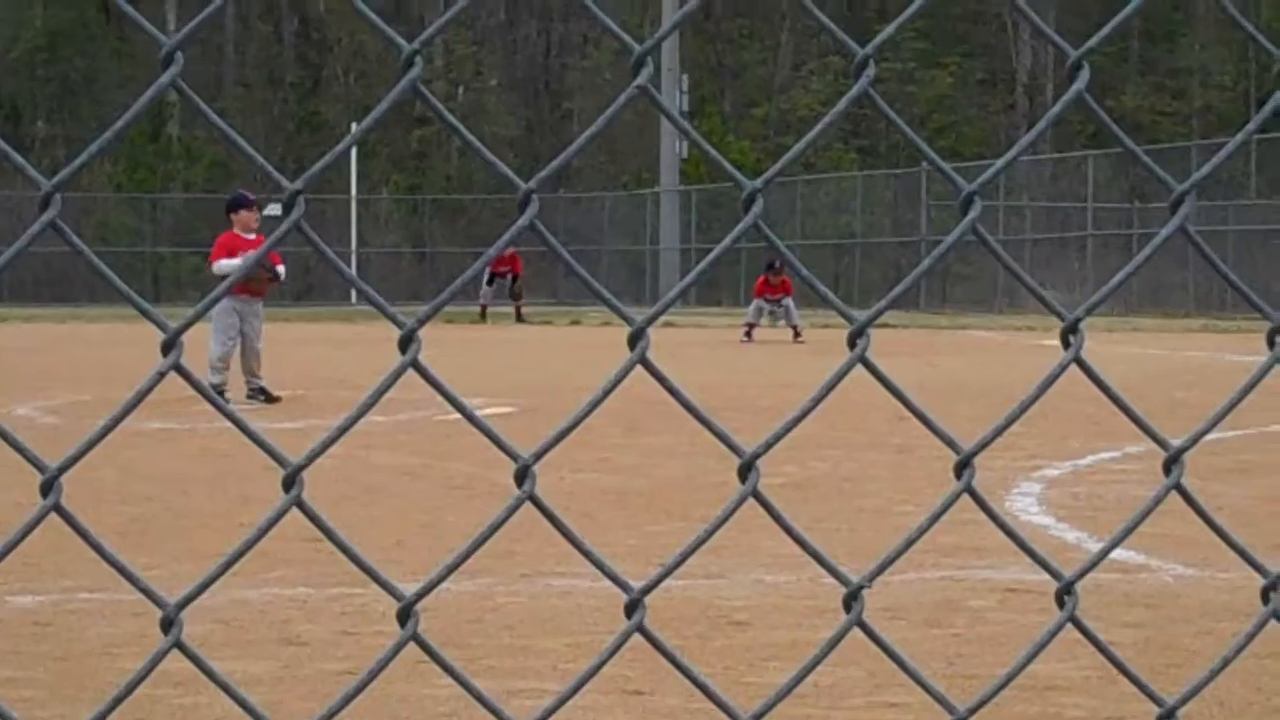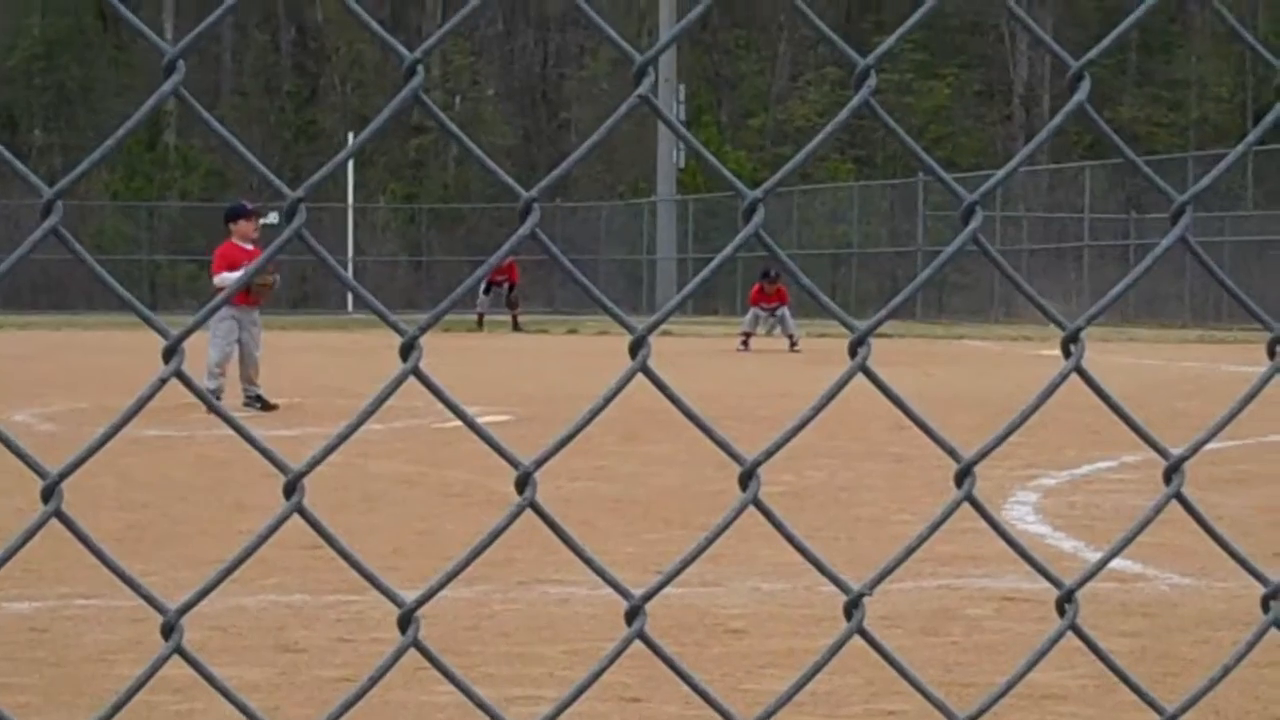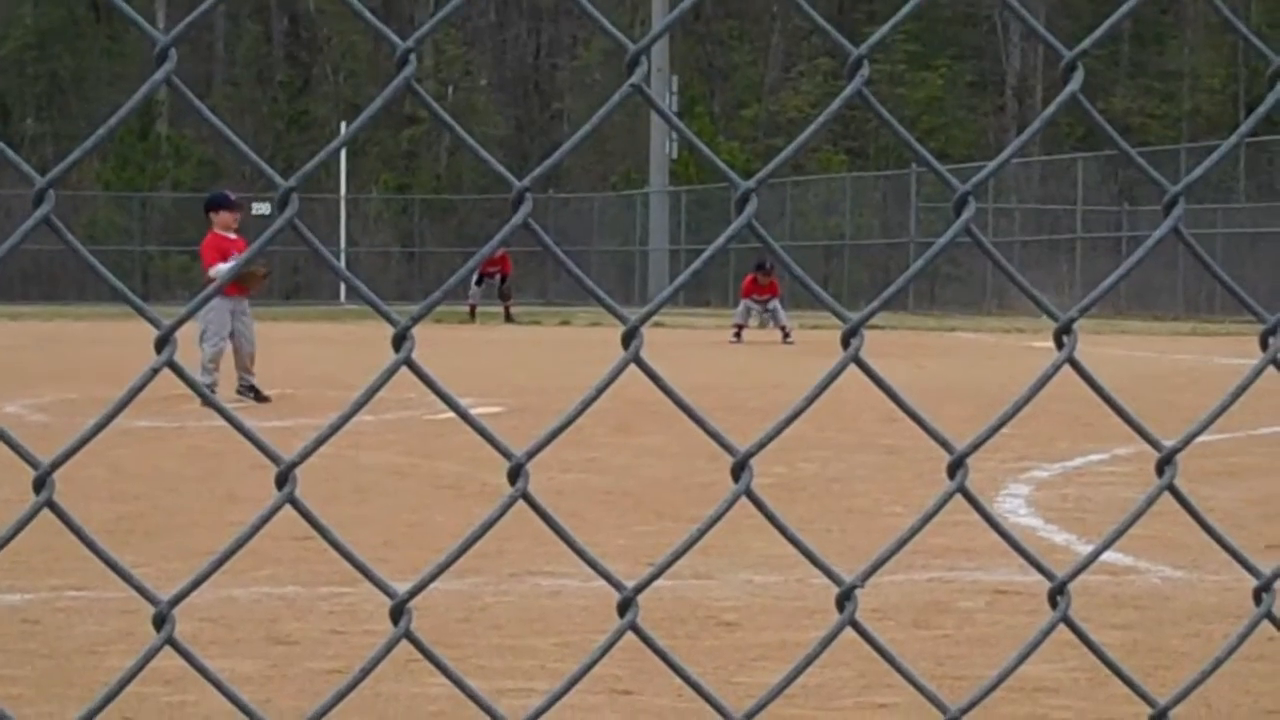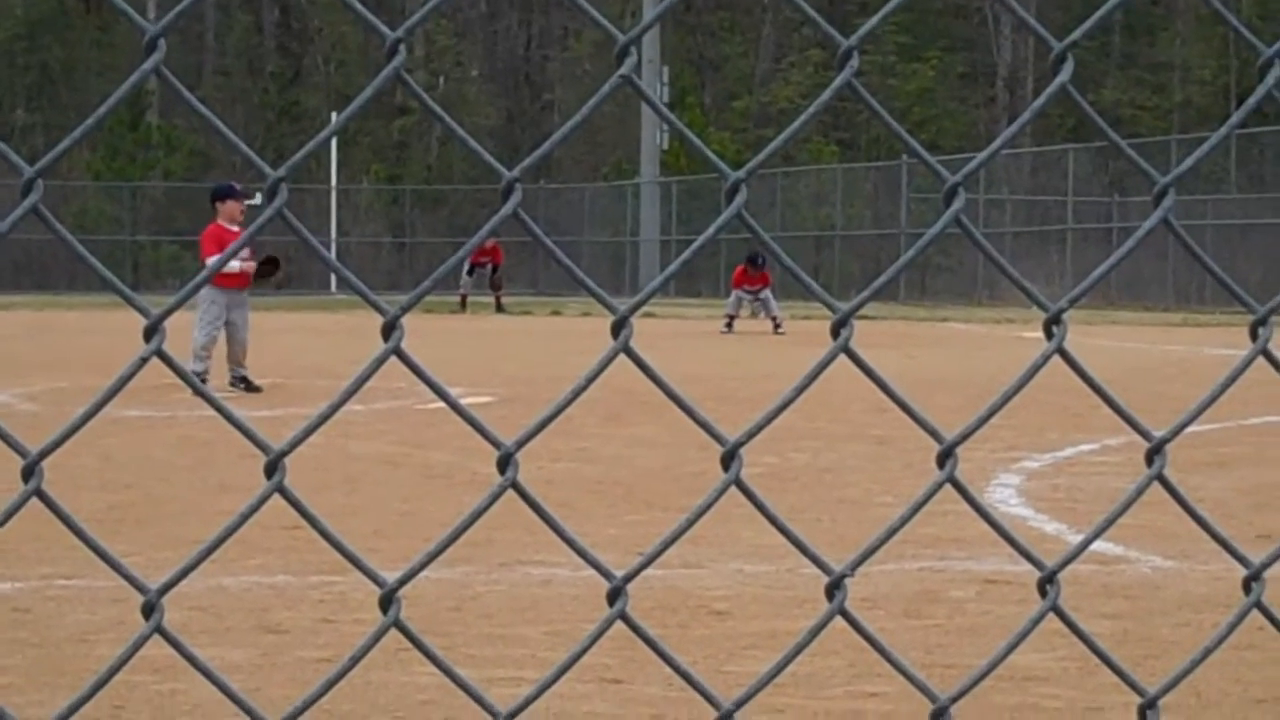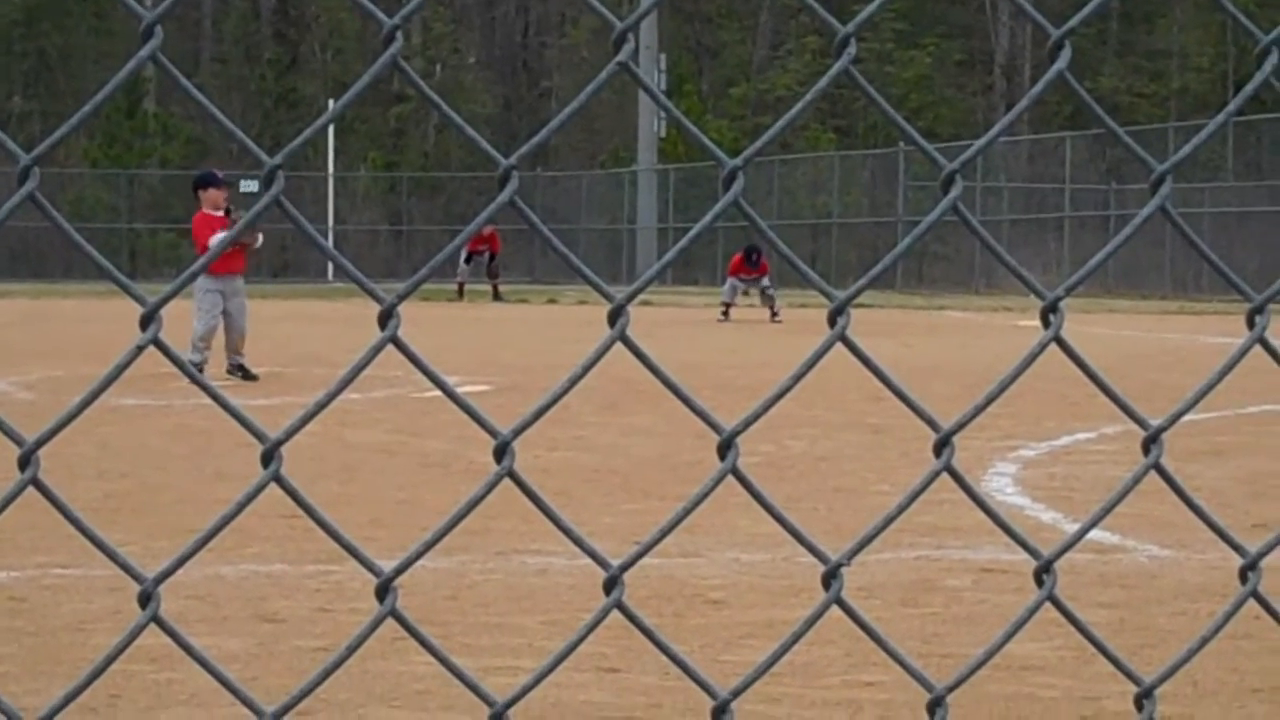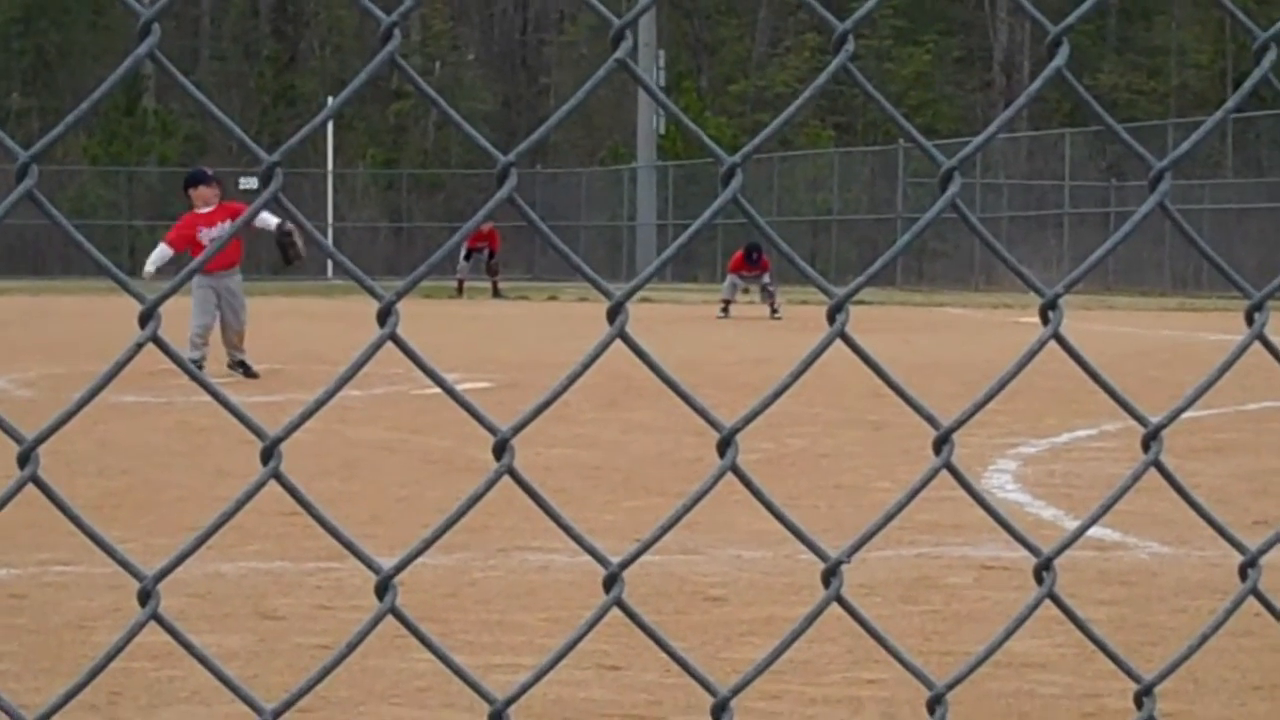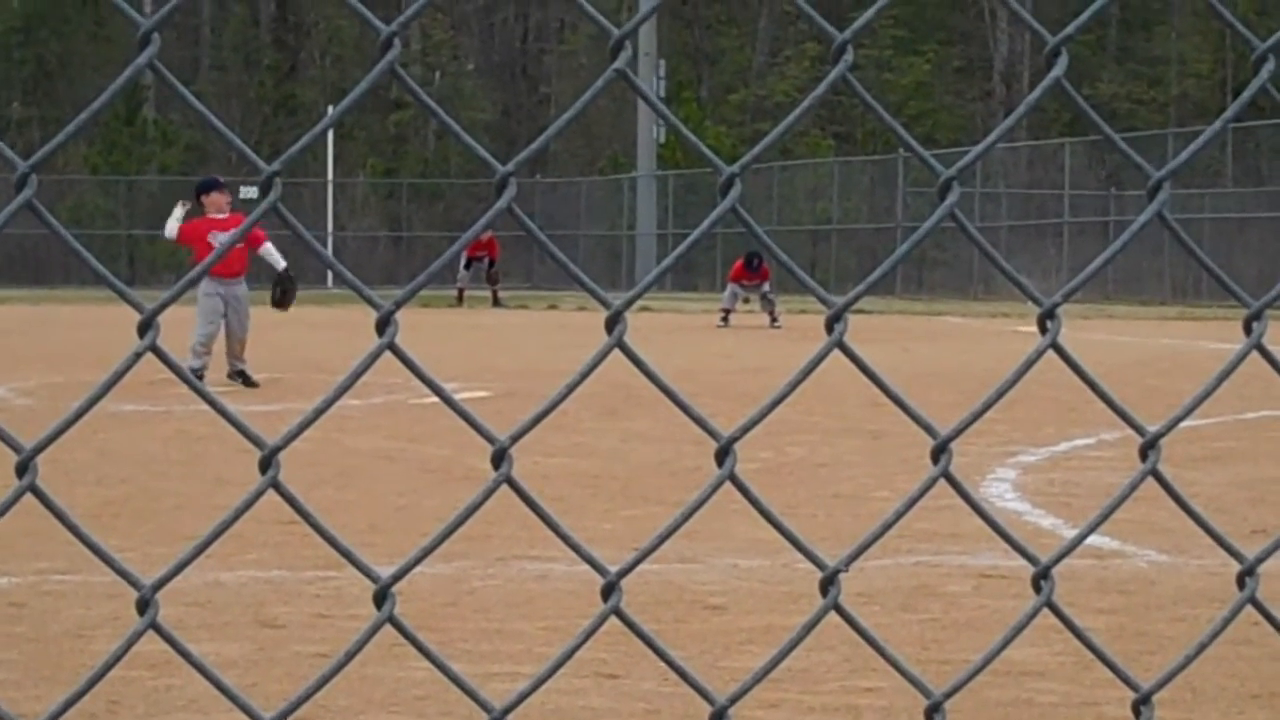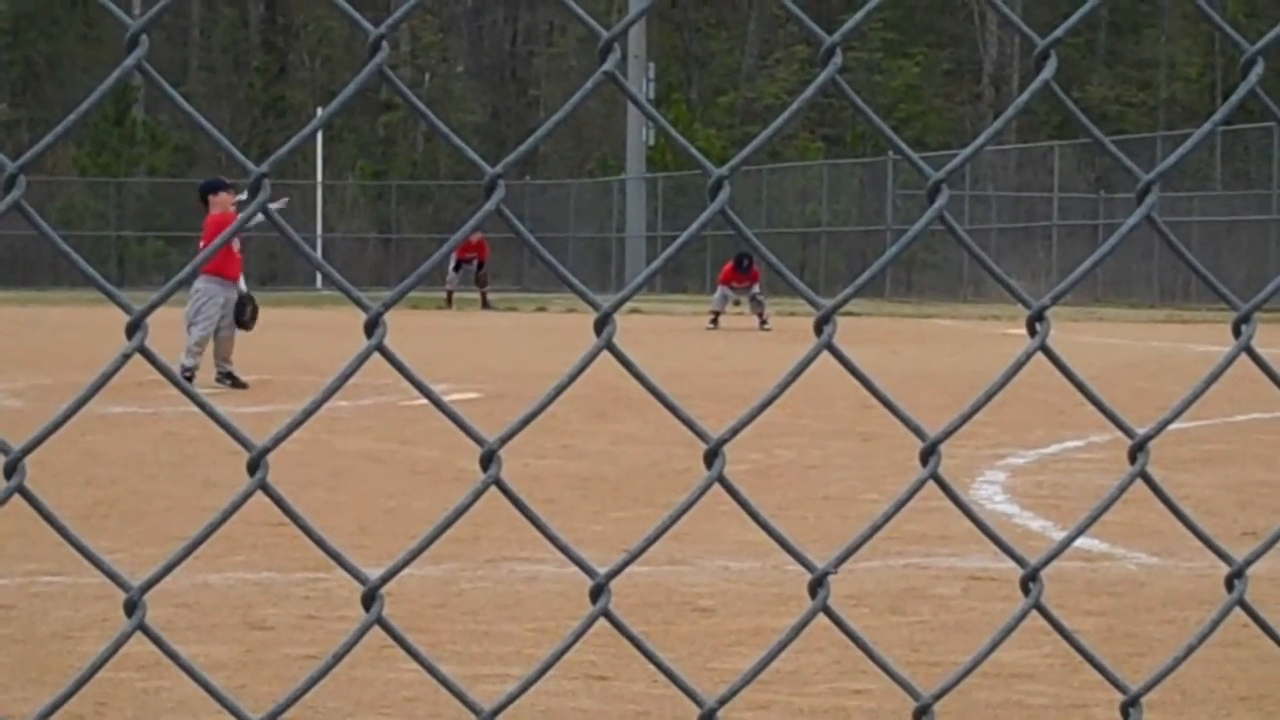
dt=0.3s
person 1, frame 1
left shoulder: (262, 242)
right shoulder: (225, 240)
left elbow: (280, 267)
right elbow: (217, 266)
left wrist: (273, 274)
right wrist: (243, 263)
left hip: (254, 302)
right hip: (229, 300)
left knee: (253, 346)
right knee: (224, 345)
left ankle: (255, 387)
right ankle: (216, 387)
person 1, frame 2
left shoulder: (258, 253)
right shoulder: (225, 251)
left elbow: (268, 277)
right elbow: (218, 279)
left wrist: (269, 280)
right wrist: (246, 275)
left hip: (251, 311)
right hip: (227, 310)
left knee: (251, 355)
right knee: (221, 351)
left ankle: (252, 395)
right ankle: (213, 394)
person 1, frame 3
left shoulder: (240, 241)
right shoulder: (211, 242)
right elbow: (214, 271)
left hip: (240, 301)
right hip: (217, 301)
left knee: (247, 345)
right knee: (214, 345)
left ankle: (246, 384)
right ankle: (207, 388)
person 1, frame 4
left shoulder: (243, 234)
right shoulder: (212, 232)
right elbow: (212, 262)
left wrist: (254, 267)
right wrist: (240, 266)
left hip: (240, 294)
right hip: (215, 293)
left knee: (240, 338)
right knee: (207, 335)
left ankle: (238, 376)
right ankle: (198, 376)
person 1, frame 5
left shoulder: (234, 218)
right shoulder: (200, 220)
left elbow: (256, 241)
right elbow: (215, 244)
left wrist: (251, 233)
left hip: (235, 281)
right hip: (210, 281)
left knee: (238, 325)
right knee: (206, 324)
left ankle: (236, 364)
right ankle: (195, 366)
person 1, frame 6
left shoulder: (231, 209)
right shoulder: (187, 223)
left elbow: (256, 215)
right elbow: (169, 245)
left wrist: (279, 225)
right wrist: (151, 265)
left hip: (232, 276)
right hip: (205, 279)
left knee: (236, 322)
right knee: (202, 323)
left ankle: (237, 359)
right ankle: (195, 363)
person 1, frame 7
left shoulder: (240, 221)
right shoulder: (198, 226)
left elbow: (262, 243)
right elbow: (171, 232)
left wrist: (281, 266)
right wrist: (179, 210)
left hip: (238, 285)
right hip: (212, 286)
left knee: (239, 331)
right knee: (206, 330)
left ankle: (237, 369)
right ankle: (196, 371)
person 1, frame 8
left shoulder: (224, 223)
right shoulder: (217, 220)
right elbow: (244, 221)
left wrist: (242, 288)
right wrist: (270, 207)
left hip: (229, 287)
right hip: (211, 286)
left knee: (226, 332)
right knee: (201, 330)
left ankle: (224, 371)
right ankle: (186, 372)
